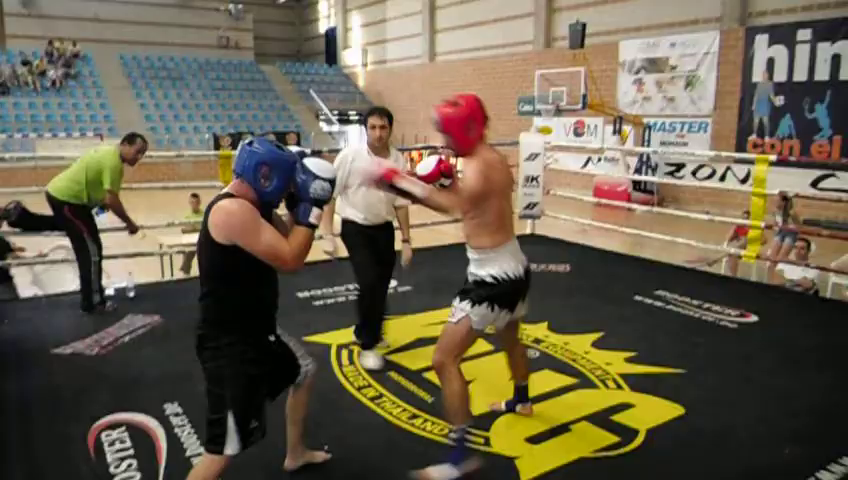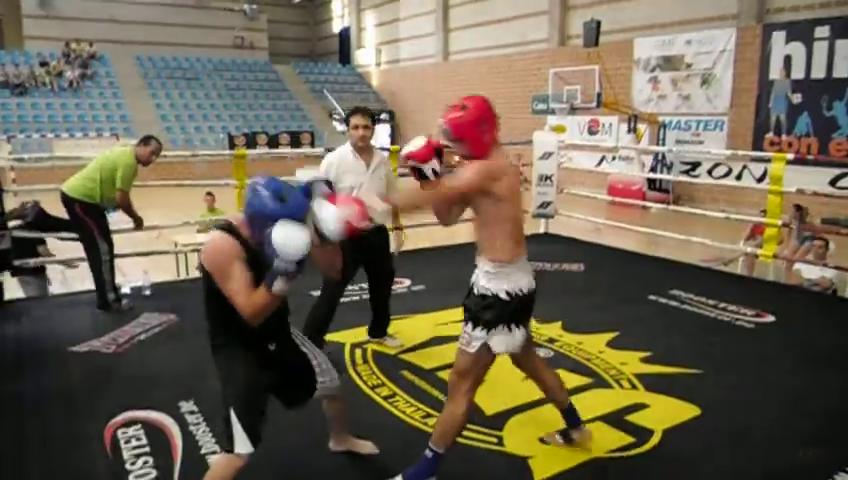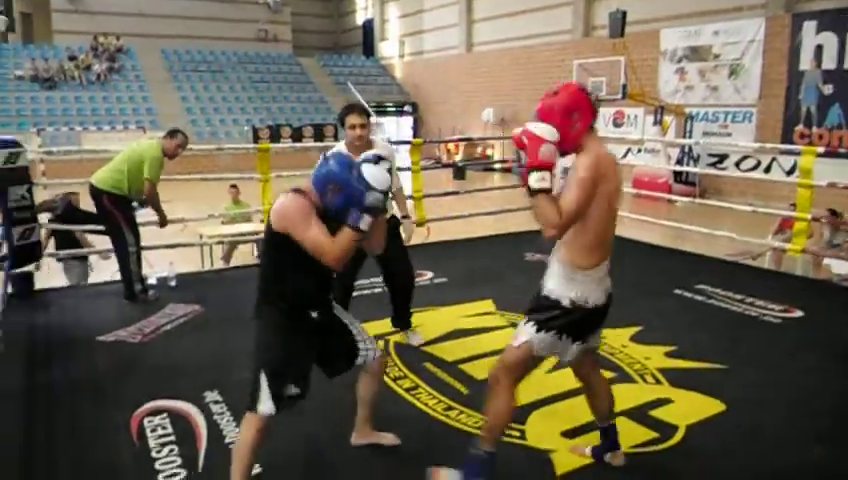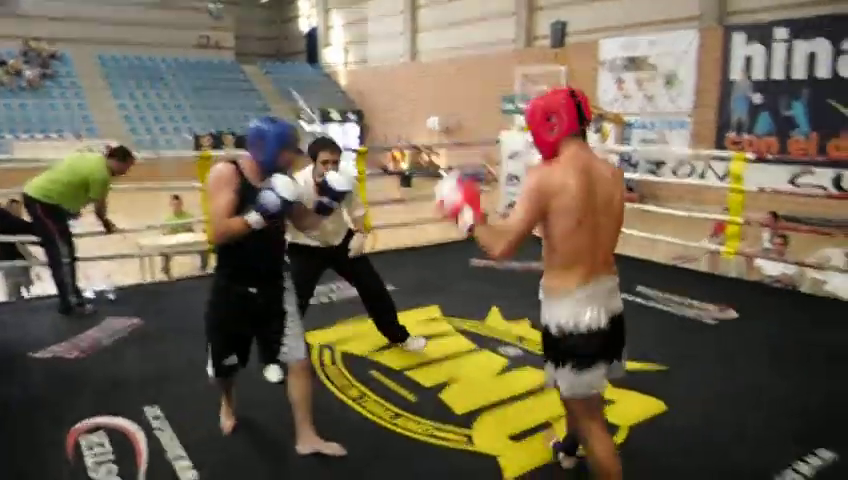
dt=0.3s
person 1, frame 1
left shoulder: (475, 166)
right shoulder: (497, 160)
left elbow: (455, 205)
left wrist: (403, 182)
right wrist: (445, 177)
left hip: (491, 276)
right hip: (514, 265)
left knee: (444, 358)
right knee: (509, 337)
right ankle: (520, 399)
person 1, frame 2
left shoulder: (486, 170)
right shoulder: (495, 165)
left elbow: (430, 196)
right elbow: (447, 215)
left wrist: (372, 206)
right wrist: (428, 168)
left hip: (499, 289)
right hip: (509, 281)
left knee: (460, 382)
right knee: (527, 362)
right ankle: (574, 427)
person 1, frame 3
left shoulder: (588, 164)
right shoulder: (604, 160)
left elbow: (553, 226)
right elbow: (566, 214)
left wrist: (540, 170)
right wrist: (536, 164)
left hip: (566, 296)
right hip: (593, 290)
left knee: (502, 376)
right knee: (589, 369)
right ankle: (609, 446)
person 1, frame 4
left shoulder: (544, 180)
right shoulder: (612, 175)
left elbow: (501, 246)
left wrist: (465, 212)
left hip: (568, 315)
right hip: (608, 306)
left knee: (588, 416)
right knee: (586, 394)
right ankle: (571, 447)
person 2, frame 1
left shoulder: (252, 204)
right shoulder: (232, 211)
left elbow: (288, 242)
right elbow: (288, 260)
left wrist: (299, 203)
right wrist: (311, 206)
left hip: (258, 332)
right hip: (229, 345)
left knee: (304, 372)
right knee: (225, 447)
left ankle: (295, 452)
person 2, frame 2
left shoulder: (285, 226)
right shoulder: (221, 244)
left elbow: (333, 270)
right elbow: (252, 314)
left wrist: (328, 232)
right wrist: (279, 275)
left hip: (278, 336)
right hip: (239, 348)
left knee: (331, 384)
right knee: (242, 448)
left ankle: (340, 438)
person 2, frame 3
left shoulder: (335, 207)
right shoulder: (292, 205)
left elbow: (373, 246)
right elbow: (334, 257)
left wrist: (377, 205)
right wrist: (364, 213)
left hip: (319, 308)
right hip: (281, 316)
left knee: (375, 358)
right knee: (264, 408)
left ankle: (362, 431)
person 2, frame 4
left shoulder: (280, 178)
right shoulder: (226, 173)
left elbow: (305, 225)
right elbow: (219, 233)
left wrist: (327, 201)
right wrist: (260, 213)
left hip: (273, 283)
right hip: (232, 287)
left knee: (297, 359)
right knee: (222, 367)
left ankle: (306, 437)
right ankle: (228, 404)
person 3, frame 1
left shoulder: (399, 161)
right shoulder: (350, 156)
left elbow: (401, 204)
right elbow: (331, 195)
left wrist: (406, 241)
right wrist: (327, 234)
left hip: (383, 229)
right hip: (355, 228)
left knee: (380, 285)
right knee: (369, 282)
left ankle: (366, 334)
right ankle: (368, 345)
person 3, frame 2
left shoulder: (382, 160)
right shoulder: (334, 160)
left wrist: (397, 227)
left hip: (376, 234)
right hip: (345, 236)
left knee: (383, 287)
right knee: (331, 294)
left ankle: (378, 332)
person 3, frame 3
left shoulder: (384, 152)
left elbow: (396, 187)
left wrist: (406, 216)
left hip: (384, 225)
left knee: (403, 276)
right knee: (342, 288)
left ankle: (403, 324)
person 3, frame 4
right shoulder: (298, 185)
left elbow: (357, 211)
left wrist: (360, 235)
left hip: (341, 242)
right hip: (306, 249)
left knee: (373, 287)
right knee: (296, 300)
left ankle: (399, 336)
person 4, frame 1
left shoulder: (107, 153)
right shoulder: (113, 162)
right elbow: (111, 201)
right wrist: (130, 223)
left hip: (57, 192)
right hip: (68, 200)
right knee: (91, 251)
right ankle: (94, 303)
person 4, frame 2
left shoulder: (123, 153)
right shoulder: (128, 161)
right elbow: (122, 199)
left wrist: (110, 204)
right wrist: (137, 218)
left hip: (74, 192)
right hip: (81, 198)
right knee: (102, 249)
right ankle: (108, 300)
person 4, frame 3
left shoulder: (150, 145)
right shoulder: (155, 154)
right elbow: (150, 191)
left wrist: (137, 198)
right wrist: (161, 215)
left hip: (101, 185)
right hip: (108, 190)
right knee: (129, 241)
right ankle: (135, 291)
person 4, frame 4
left shoulder: (93, 159)
right shoulder: (101, 173)
right elbow: (99, 207)
right wrist: (106, 224)
left hip: (35, 194)
right hip: (43, 200)
right knee: (63, 252)
right ankle: (71, 303)
